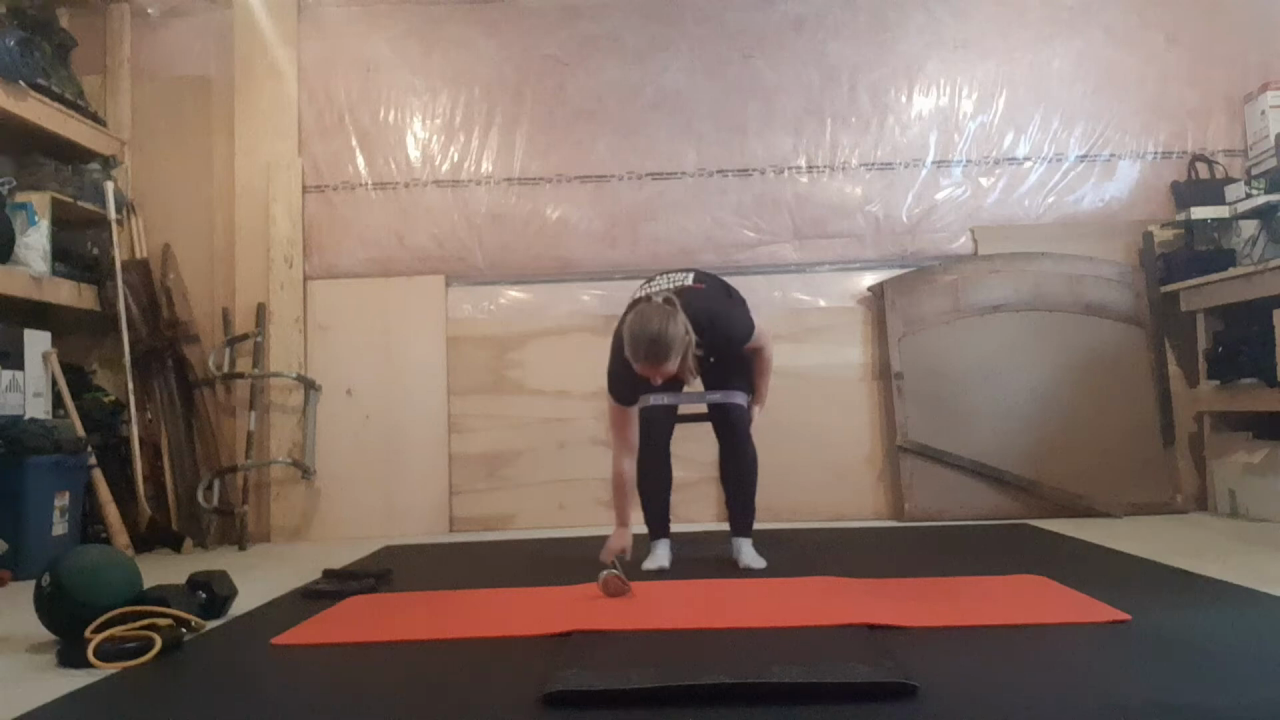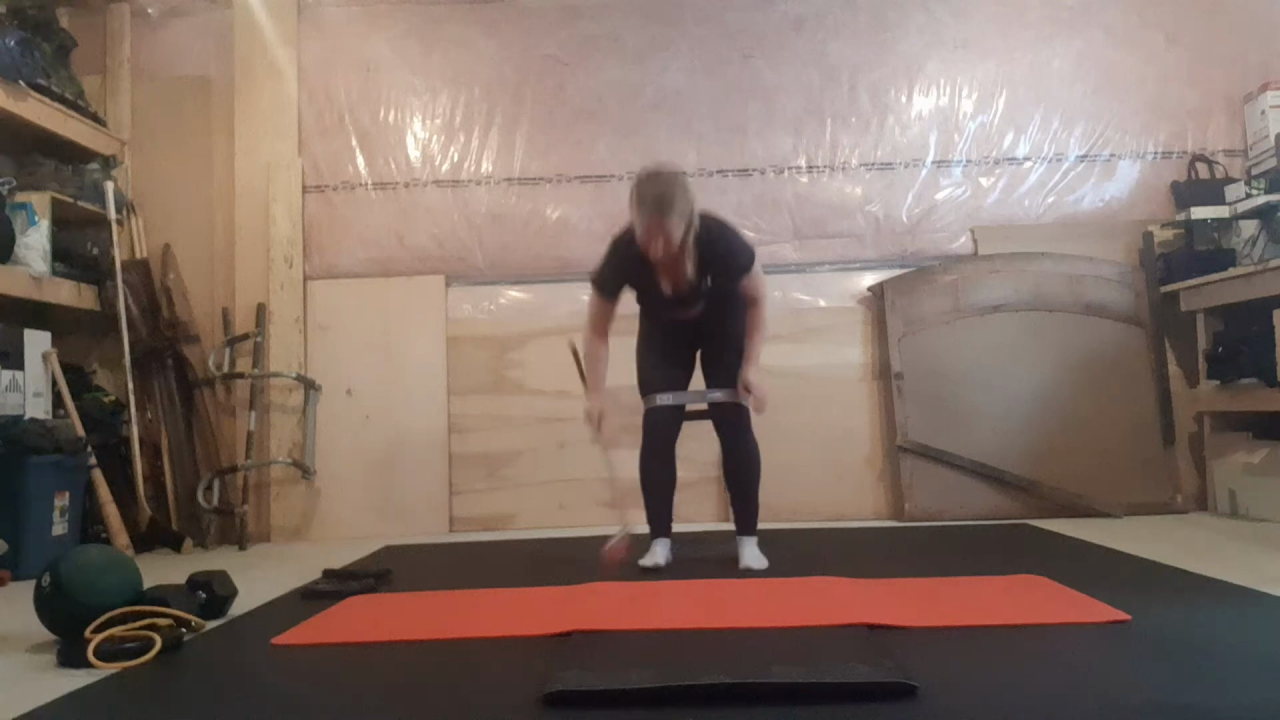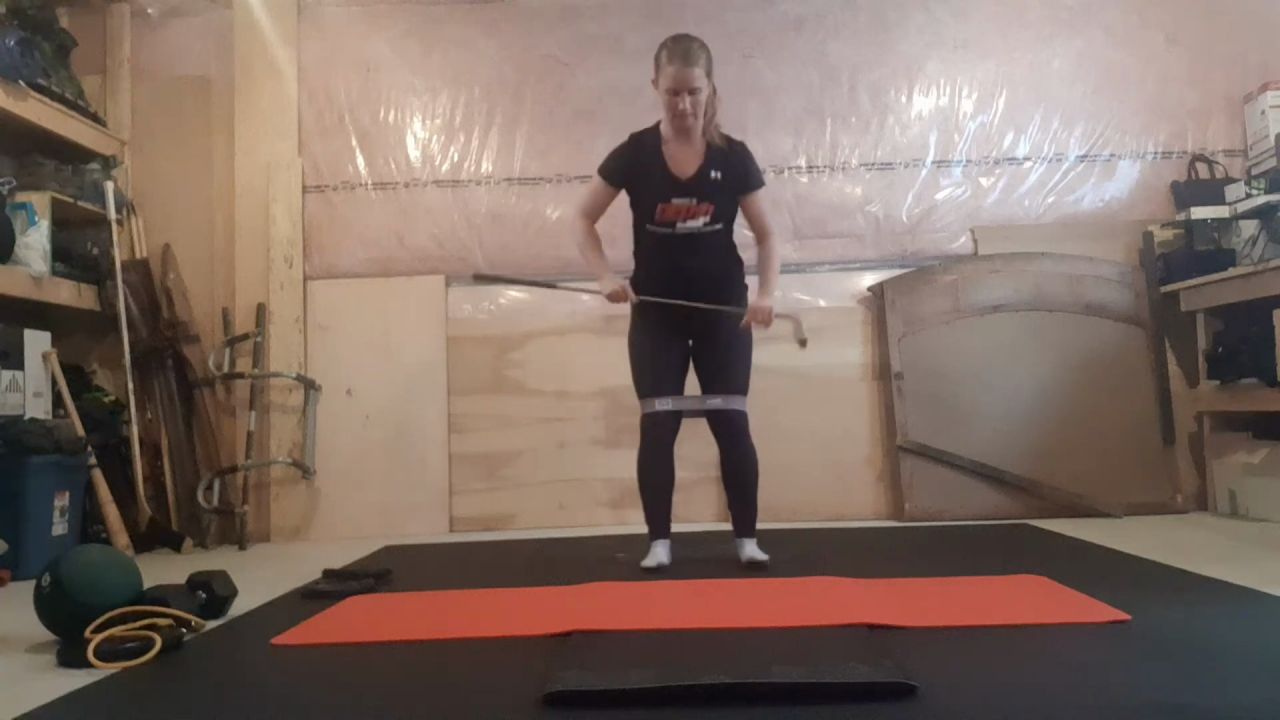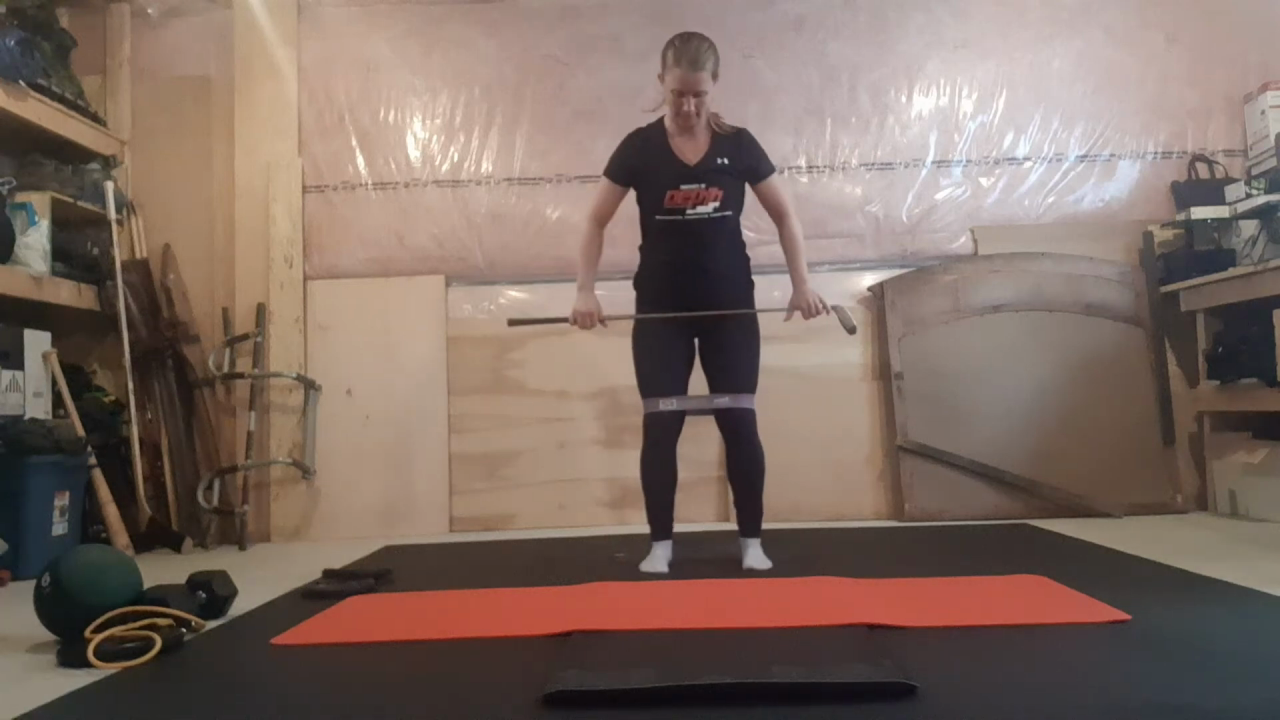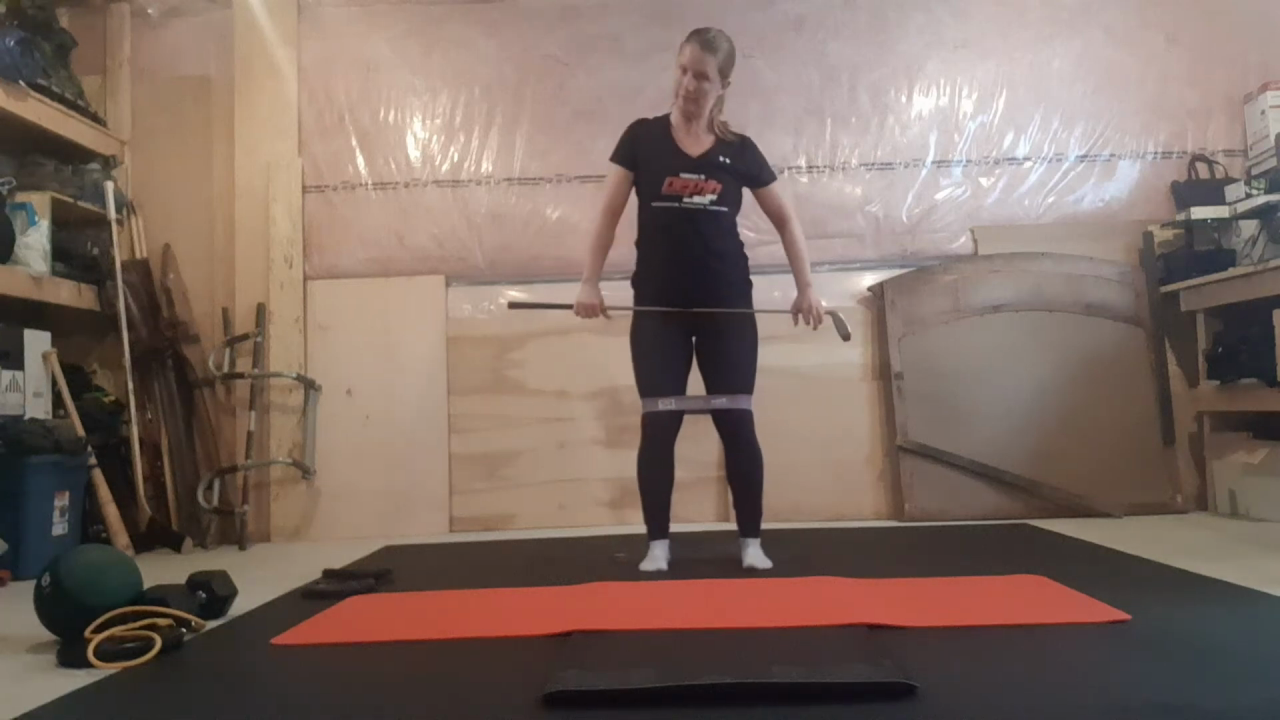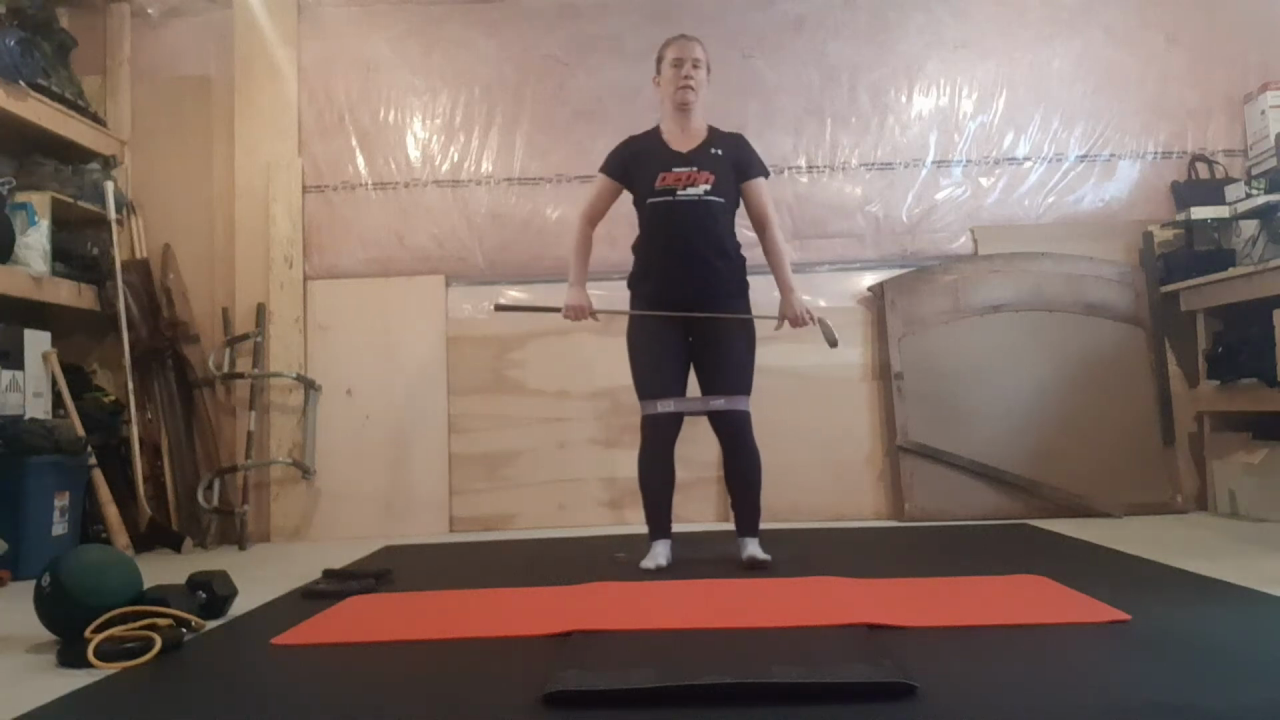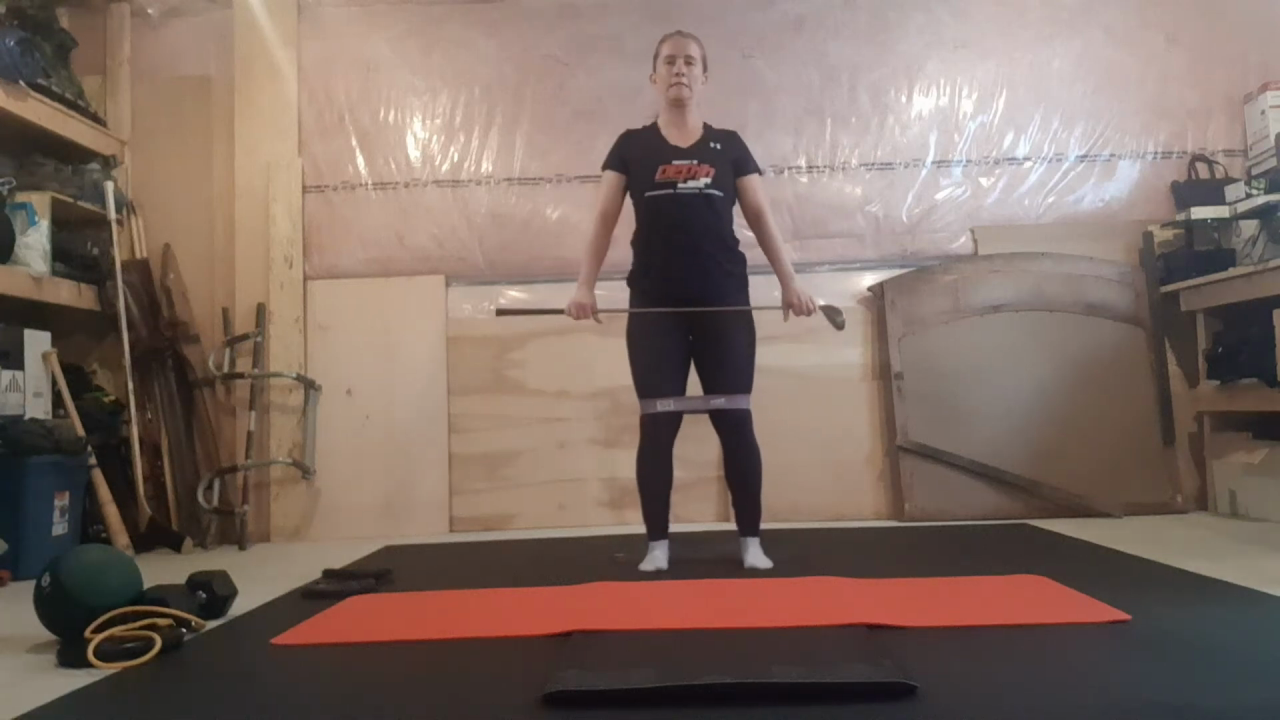
dt=0.4s
person 1, frame 1
left shoulder: (721, 320)
right shoulder: (627, 353)
left elbow: (762, 347)
right elbow: (625, 451)
left wrist: (758, 402)
right wrist: (622, 526)
left hip: (721, 347)
left knee: (734, 424)
right knee: (652, 430)
left ankle: (742, 541)
right ankle: (660, 543)
person 1, frame 2
left shoulder: (721, 242)
right shoulder: (622, 255)
left elbow: (756, 299)
right elbow: (597, 329)
left wrist: (751, 367)
right wrist: (595, 394)
left hip: (725, 328)
right hip: (663, 335)
left knee: (733, 421)
right knee: (659, 425)
left ankle: (747, 540)
right ankle: (660, 540)
person 1, frame 3
left shoulder: (732, 156)
right shoulder: (634, 153)
left elbow: (764, 234)
right elbow: (585, 218)
left wrist: (765, 292)
right wrist: (605, 274)
left hip: (722, 312)
right hip: (656, 314)
left knee: (731, 423)
right knee: (657, 426)
left ankle: (747, 538)
right ankle: (659, 541)
person 1, frame 4
left shoulder: (739, 145)
right shoulder: (639, 148)
left elbow: (783, 214)
right elbow: (596, 222)
left wrist: (802, 283)
right wrist: (585, 291)
left hip: (730, 307)
right hip: (660, 310)
left knee: (739, 423)
right knee: (660, 426)
left ankle: (752, 541)
right ankle: (660, 543)
person 1, frame 5
left shoulder: (740, 149)
right shoulder: (642, 137)
left elbow: (785, 219)
right elbow: (609, 212)
left wrist: (805, 288)
right wrist: (590, 281)
left hip: (727, 305)
right hip: (657, 306)
left knee: (736, 423)
right knee: (658, 425)
left ankle: (751, 541)
right ankle: (657, 544)
person 1, frame 6
left shoulder: (734, 148)
right shoulder: (634, 151)
left elbow: (766, 222)
right elbow: (588, 219)
left wrist: (789, 292)
right wrist: (576, 285)
left hip: (724, 307)
right hip: (655, 309)
left knee: (734, 423)
right knee: (659, 426)
left ankle: (749, 538)
right ankle: (659, 543)
person 1, frame 7
left shoulder: (729, 144)
right shoulder: (632, 145)
left elbow: (759, 217)
right elbow: (605, 219)
left wrist: (789, 282)
right wrist: (585, 284)
left hip: (724, 303)
right hip: (654, 306)
left knee: (735, 422)
right knee: (658, 425)
left ankle: (751, 541)
right ankle: (657, 544)
